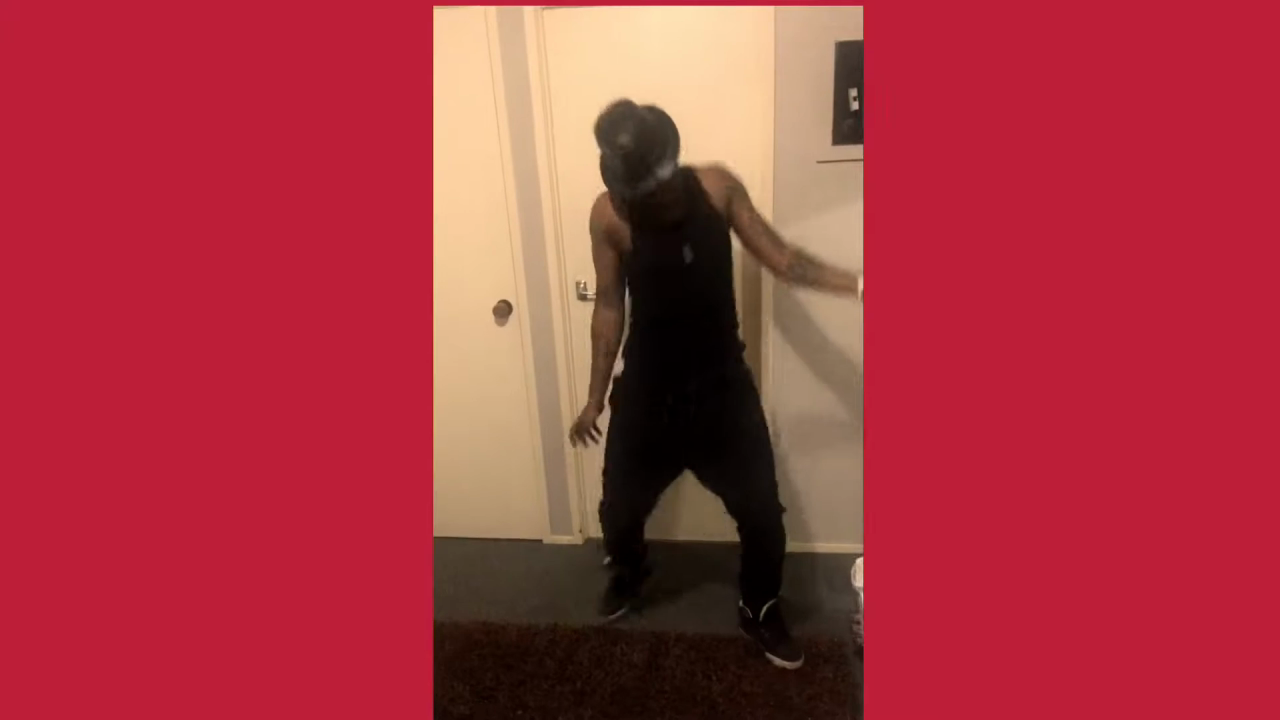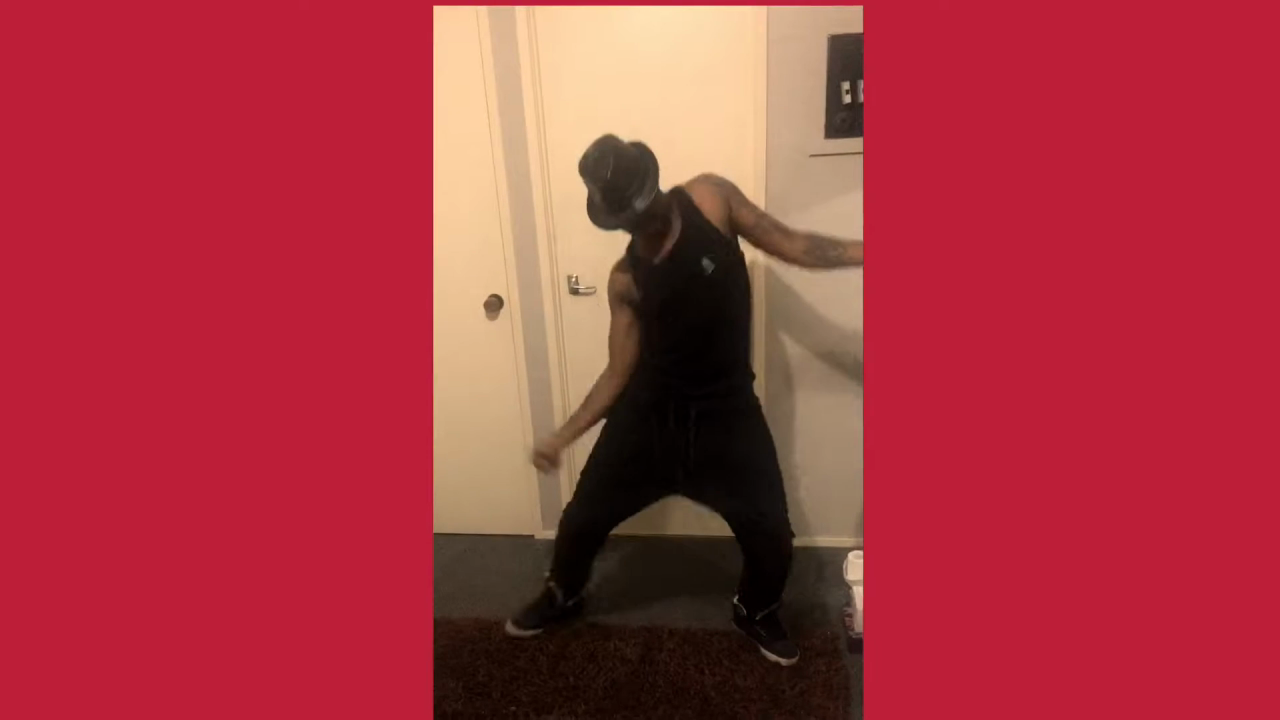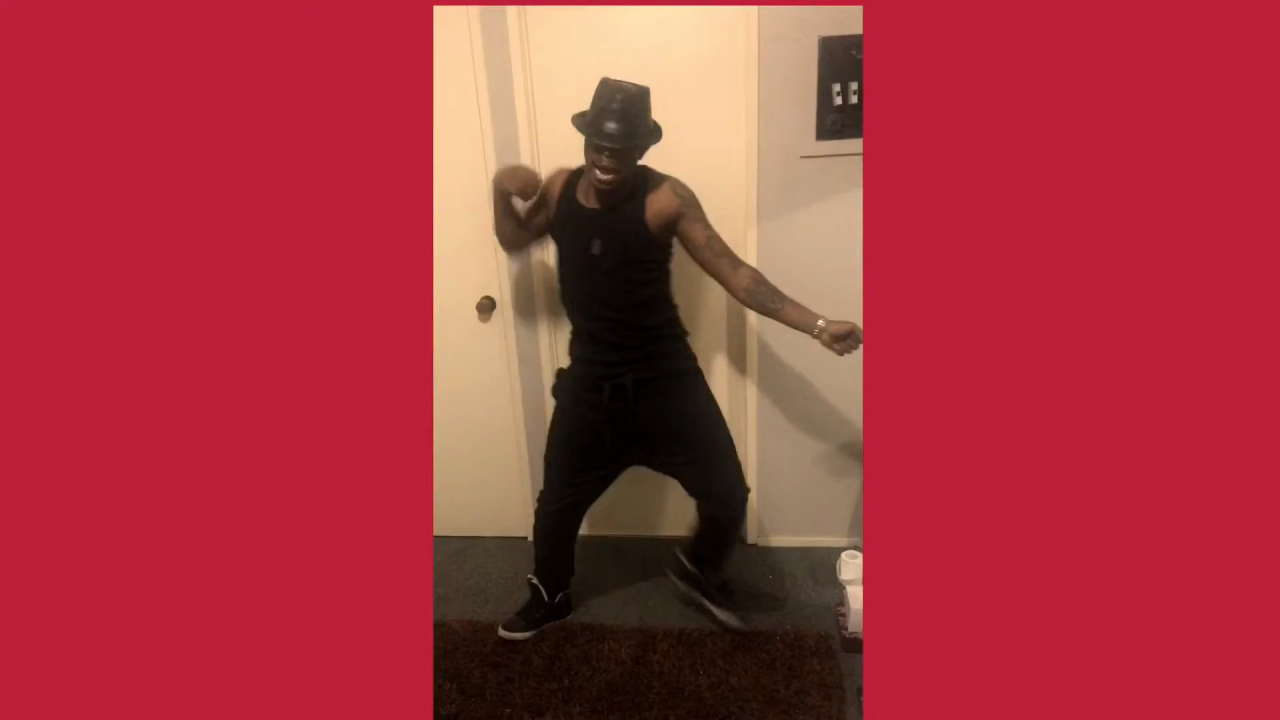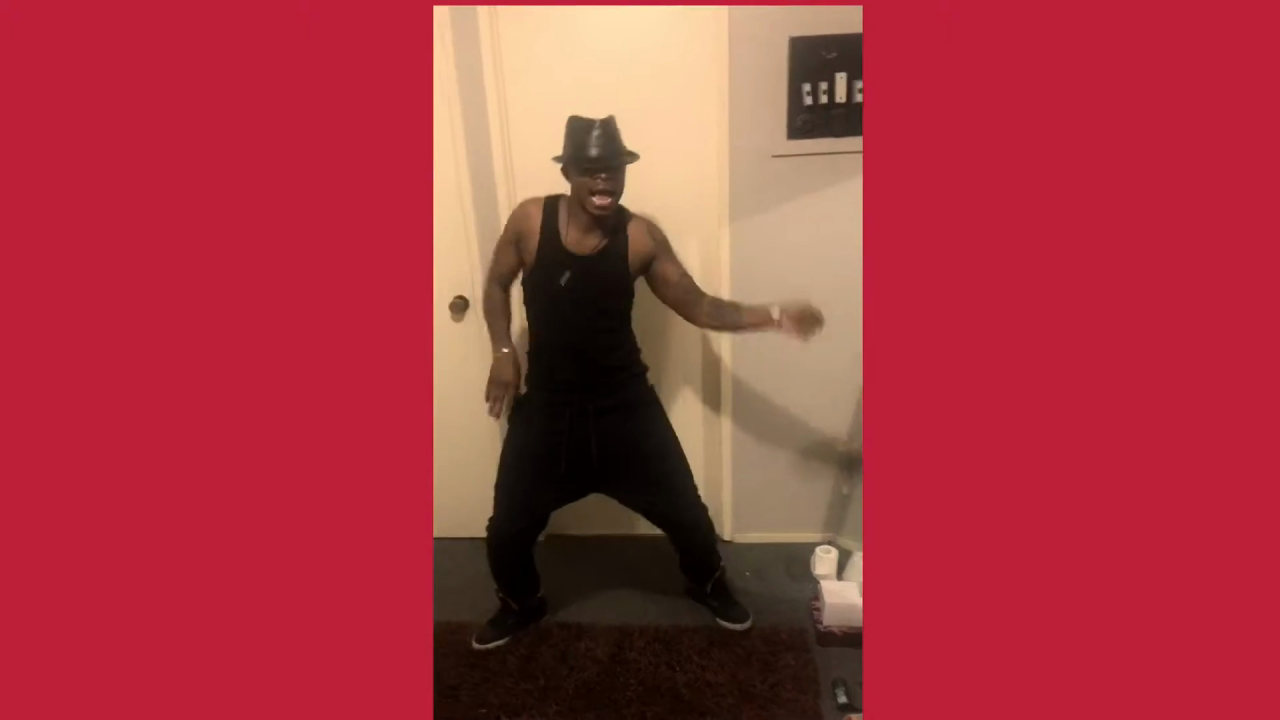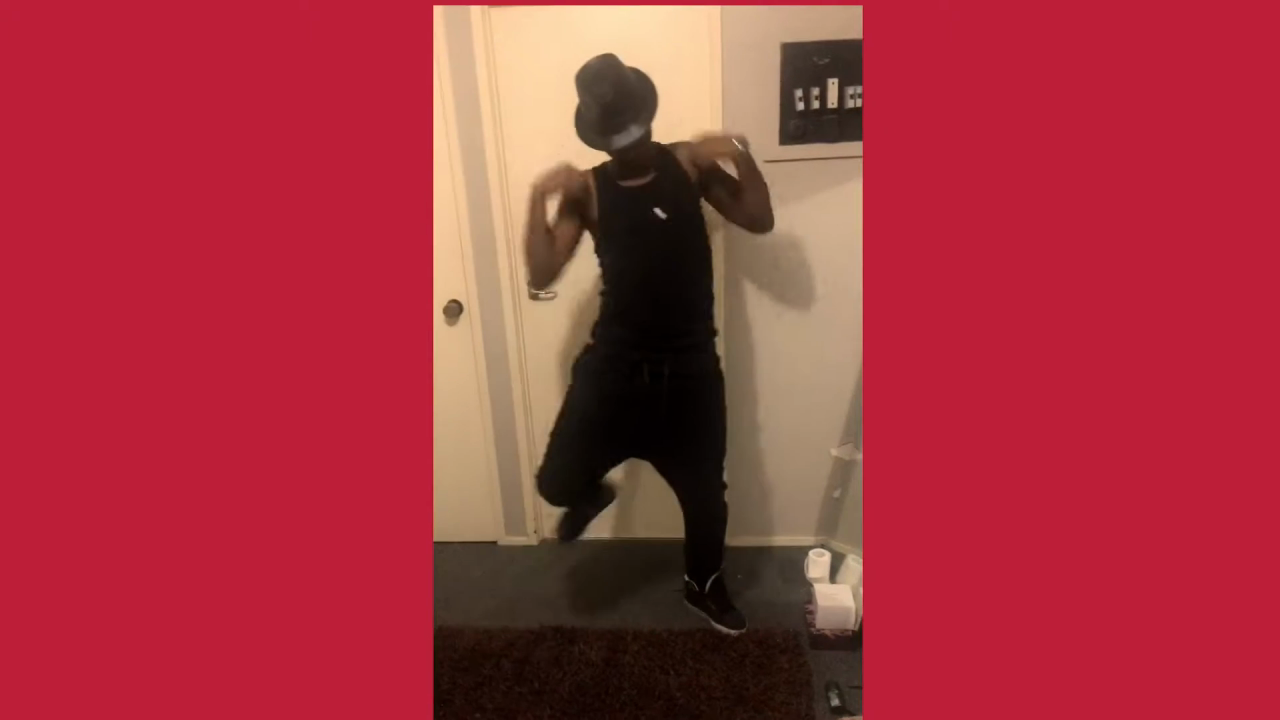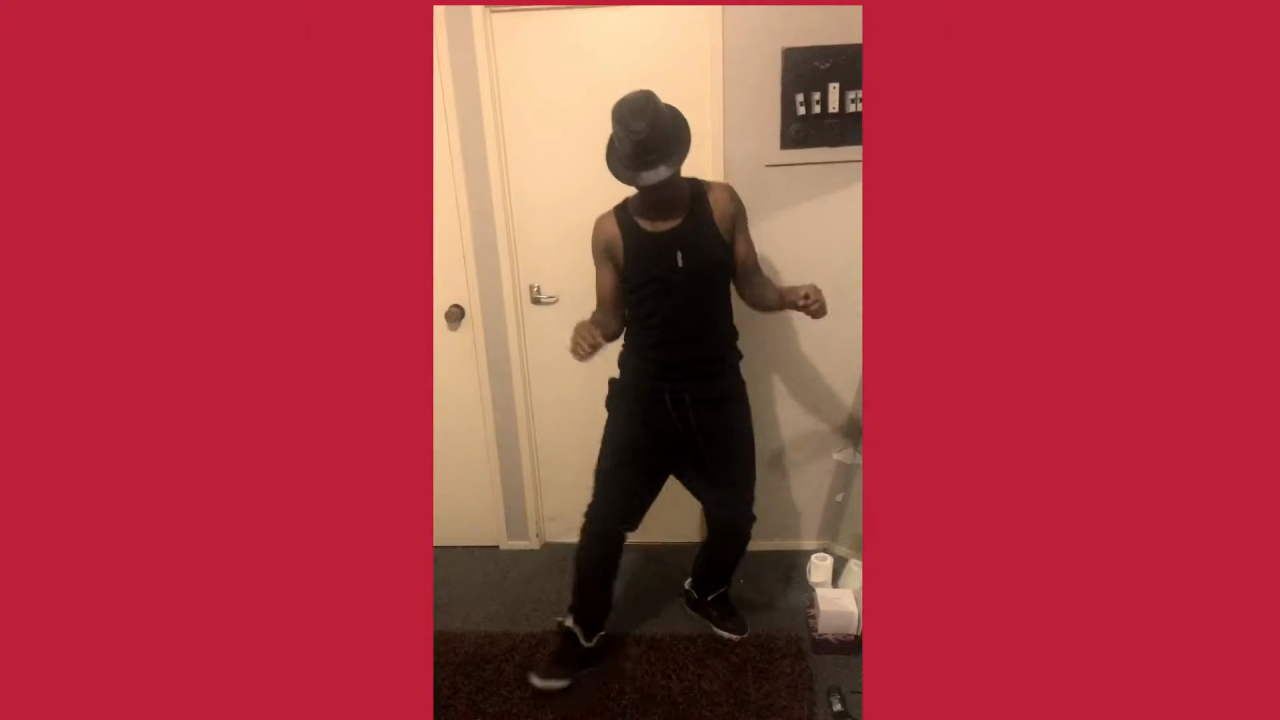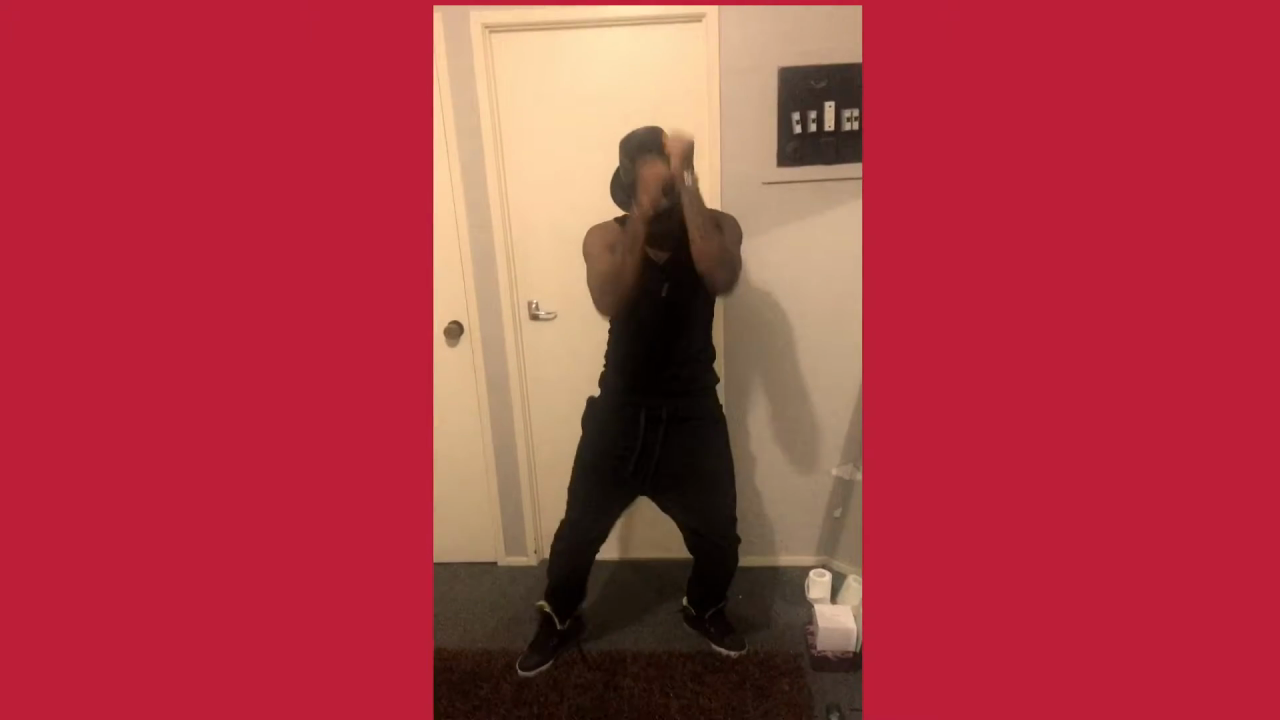
dt=0.4s
person 1, frame 1
left shoulder: (716, 187)
right shoulder: (609, 214)
left elbow: (781, 257)
right elbow: (609, 307)
left wrist: (859, 284)
right wrist: (595, 396)
left hip: (722, 388)
right hip: (646, 390)
left knee: (761, 513)
right knee: (620, 508)
left ankle: (760, 611)
right ankle: (629, 569)
person 1, frame 2
left shoulder: (709, 196)
right shoulder: (625, 276)
left elbow: (789, 245)
right elbow: (619, 371)
left wrist: (868, 250)
right wrist: (562, 436)
left hip: (727, 413)
right hip: (648, 412)
left knee: (771, 536)
right knee: (583, 519)
left ankle: (756, 612)
right ankle: (562, 596)
person 1, frame 3
left shoulder: (666, 197)
right shoulder: (561, 186)
left elbow: (732, 273)
right elbow: (516, 240)
left wrist: (815, 325)
right wrist: (503, 193)
left hip: (665, 378)
right hip: (590, 384)
left knee: (725, 494)
right knee: (559, 501)
left ankle: (698, 567)
right ankle: (549, 595)
person 1, frame 4
left shoulder: (640, 237)
right shoulder: (530, 217)
left elbow: (699, 307)
right elbow: (496, 283)
left wrist: (776, 316)
right wrist: (503, 352)
left hip: (624, 407)
right hip: (546, 410)
left knee: (688, 518)
right knee: (508, 530)
left ankle: (708, 584)
right ankle: (520, 603)
person 1, frame 5
left shoulder: (688, 162)
right shoulder: (585, 188)
left elbow: (760, 220)
right elbow: (541, 275)
left wrist: (738, 152)
right wrist: (539, 197)
left hip: (691, 366)
right hip: (614, 363)
left knee: (705, 492)
right knee: (559, 480)
left ankle: (704, 584)
right ankle: (591, 493)
person 1, frame 6
left shoulder: (720, 203)
right shoulder: (610, 230)
left elbow: (750, 286)
right elbow: (614, 317)
left wrist: (789, 297)
right wrist: (593, 327)
left hip: (717, 393)
right hip: (643, 395)
left knee: (733, 516)
right knee: (606, 519)
left ankle: (706, 592)
right ankle: (582, 635)
person 1, frame 7
left shoulder: (716, 227)
right shoulder: (604, 238)
left elbow: (719, 278)
right elbow: (610, 299)
left wrist: (686, 186)
right wrist: (644, 207)
left hip: (692, 415)
right hip: (620, 414)
left knee: (718, 535)
right knee: (579, 530)
left ankle: (704, 608)
right ankle: (558, 620)
